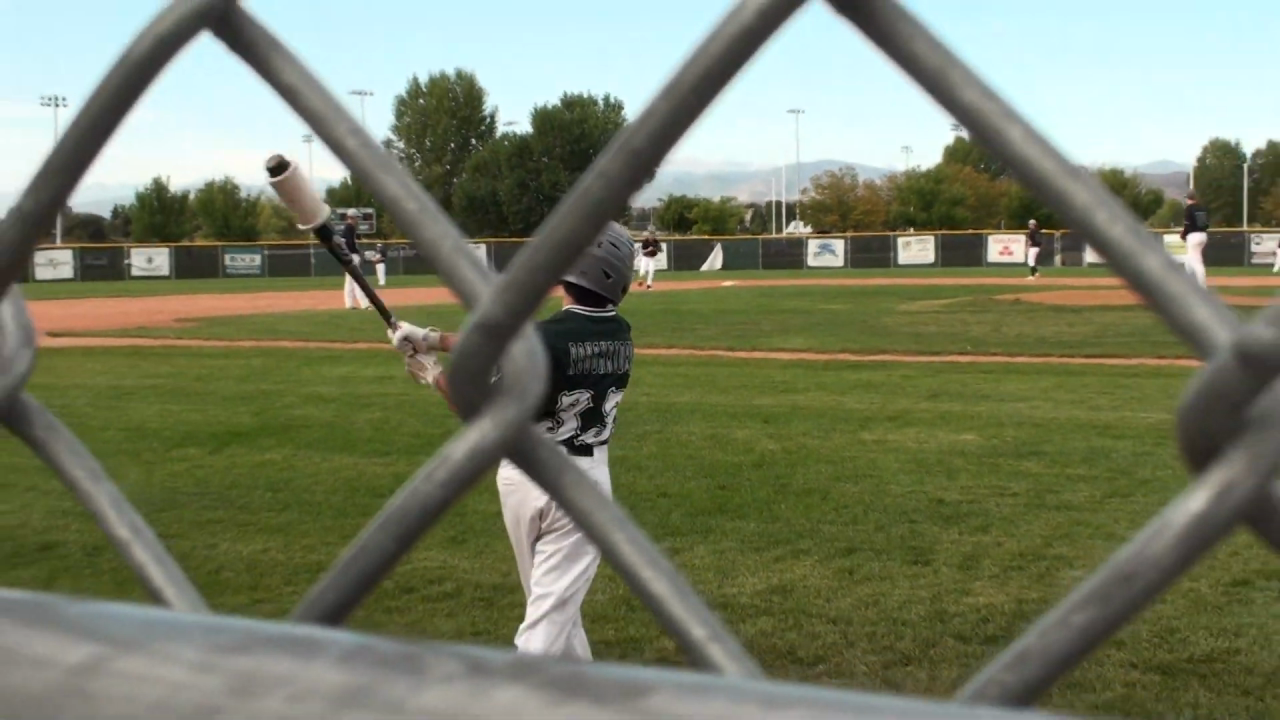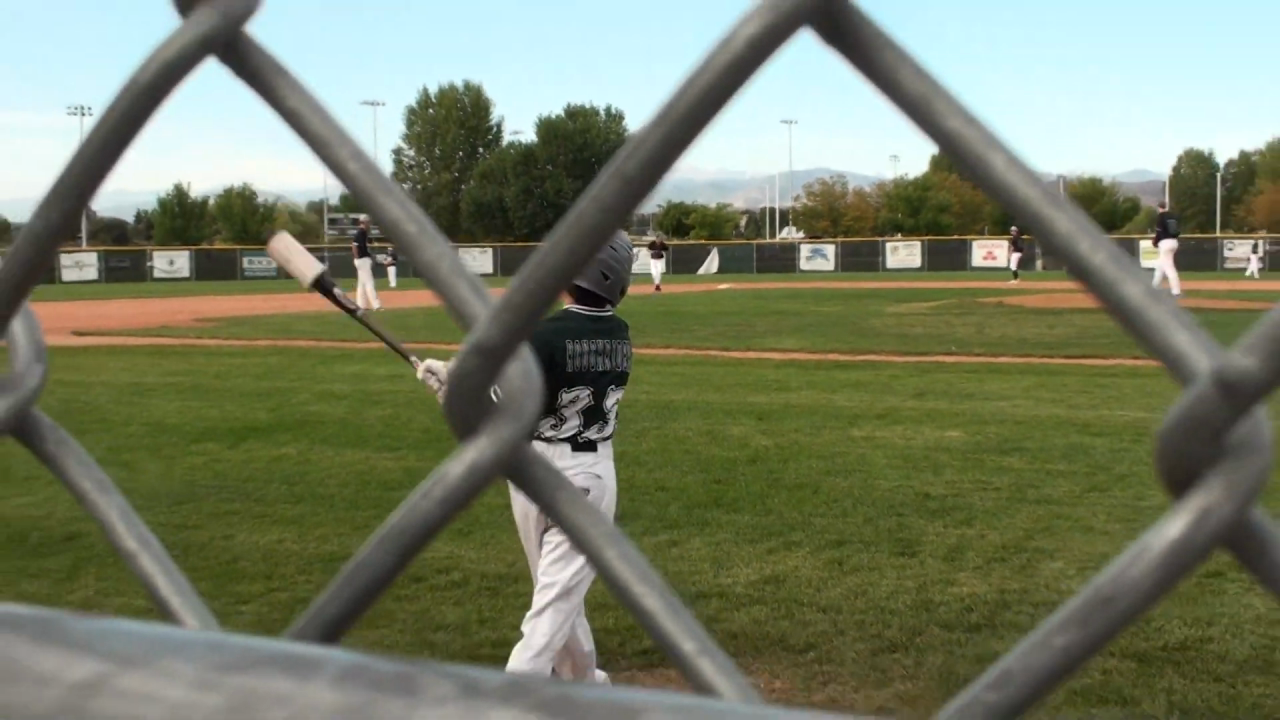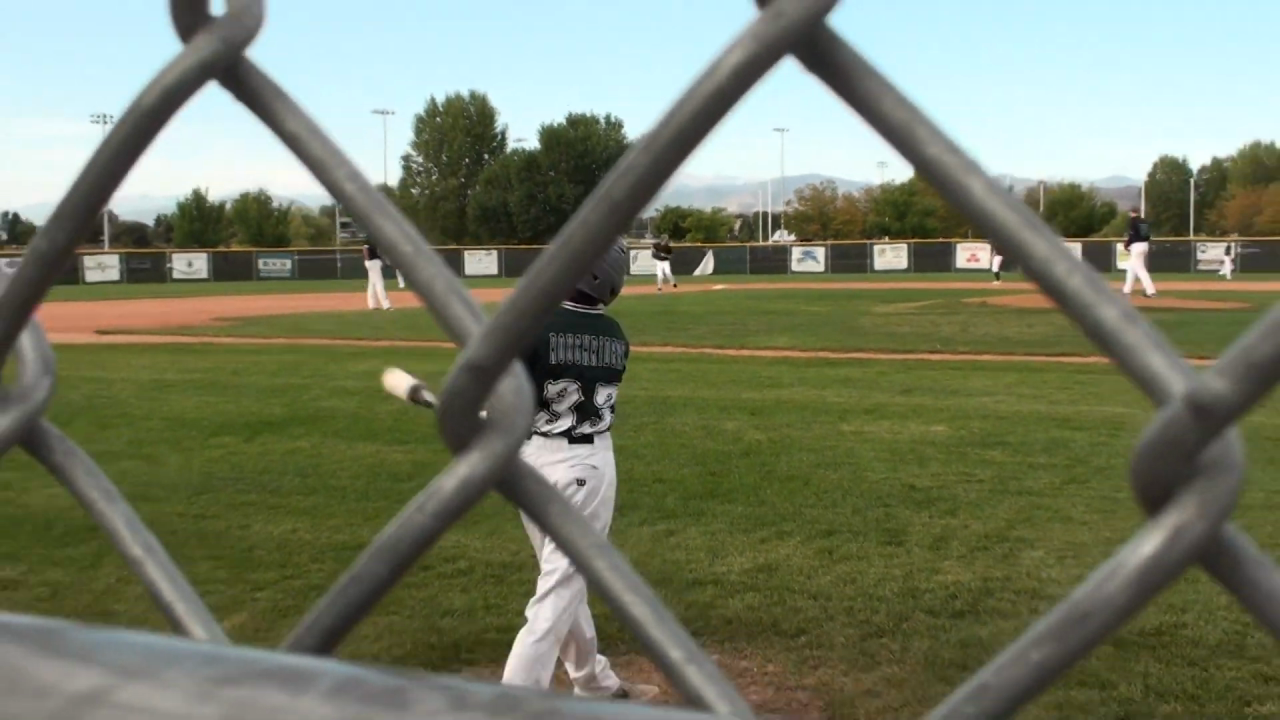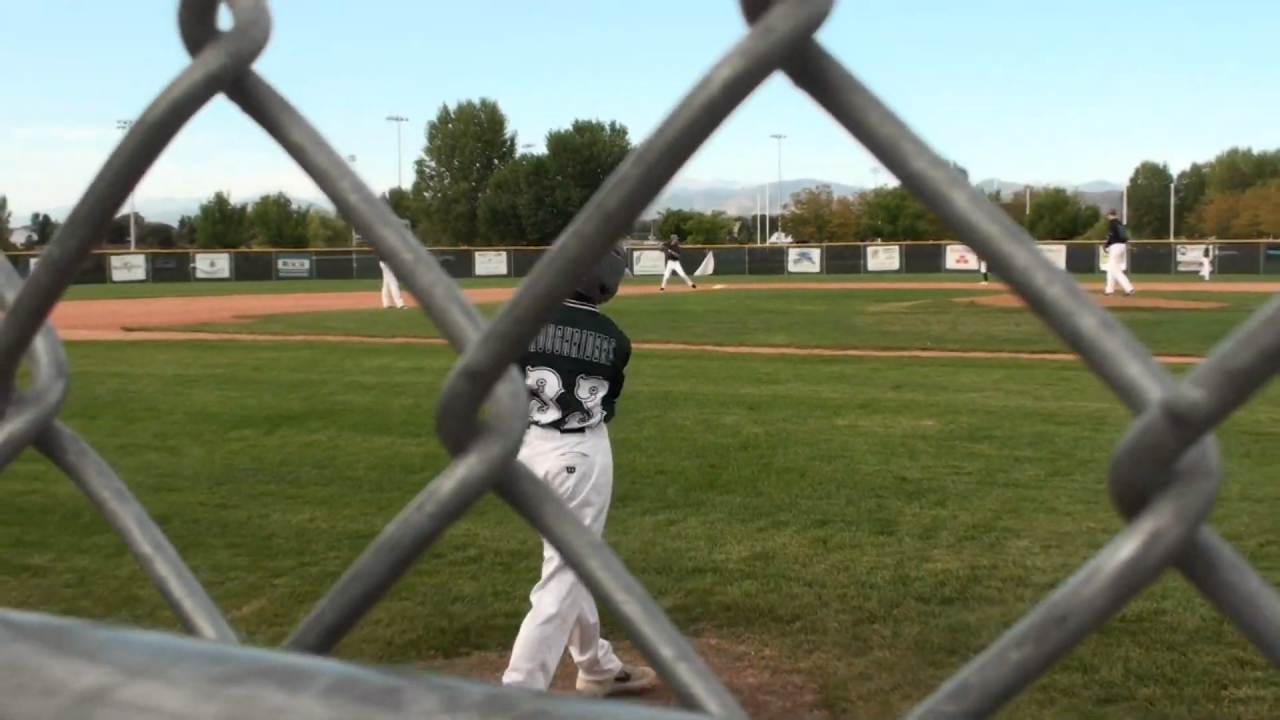
dt=0.1s
person 1, frame 1
left shoulder: (547, 338)
right shoulder: (620, 333)
left wrist: (431, 373)
left hip: (522, 477)
right hip: (582, 479)
left knee: (551, 603)
right knee: (552, 612)
person 1, frame 2
left shoulder: (547, 334)
right shoulder: (620, 335)
left wrist: (450, 388)
right wrist: (458, 370)
right hip: (590, 473)
left knee: (554, 589)
right knee: (557, 601)
left ankle: (590, 688)
person 1, frame 3
left shoulder: (532, 330)
right shoulder: (614, 339)
left hip: (532, 463)
right hip: (586, 467)
left knee: (564, 580)
right knee: (557, 594)
left ankle: (595, 682)
person 1, frame 4
right shoulder: (614, 340)
right elbow: (601, 407)
left hip: (533, 450)
right hip: (584, 455)
left knee: (570, 565)
right knee: (565, 582)
left ankle: (599, 666)
